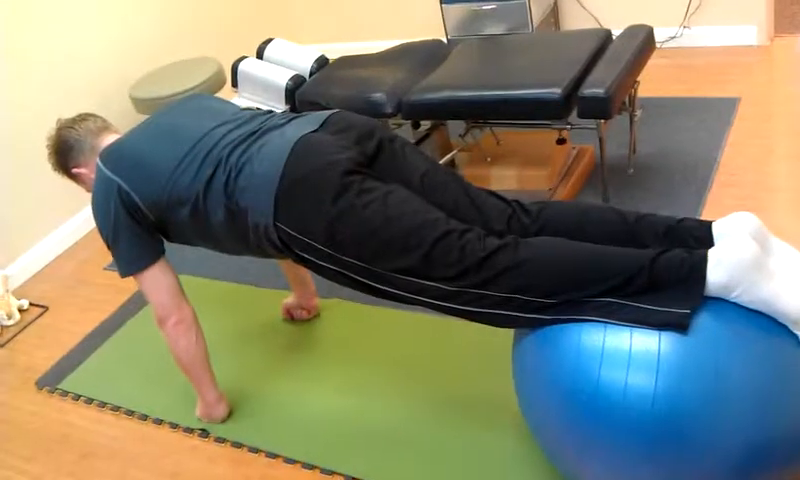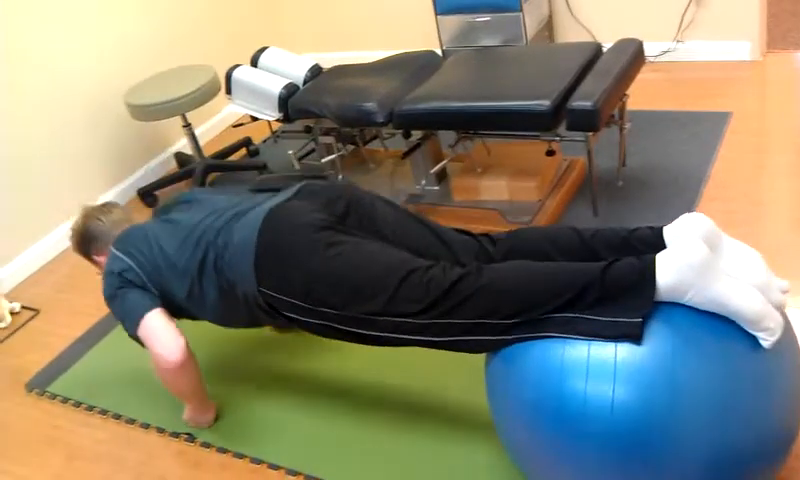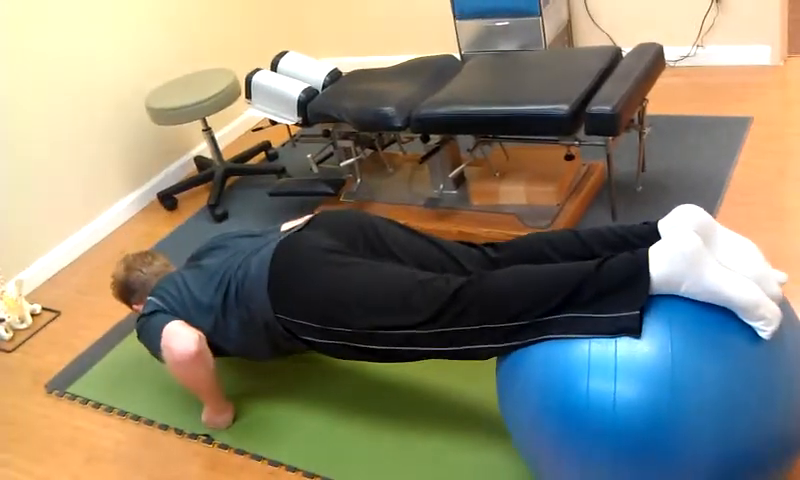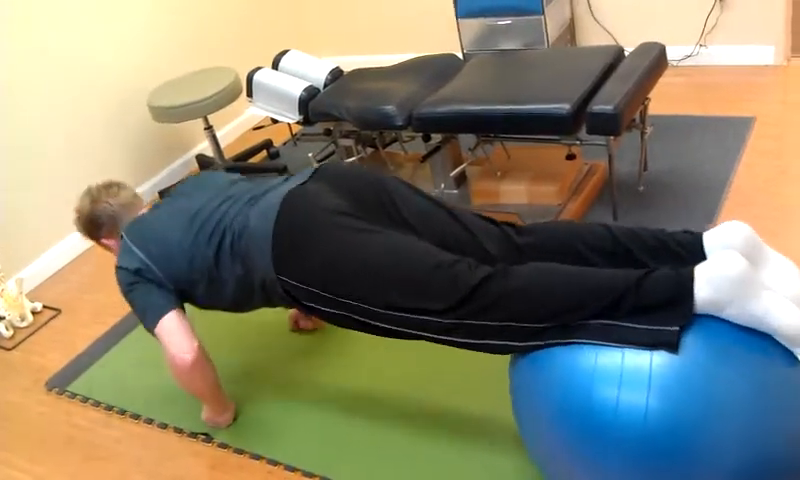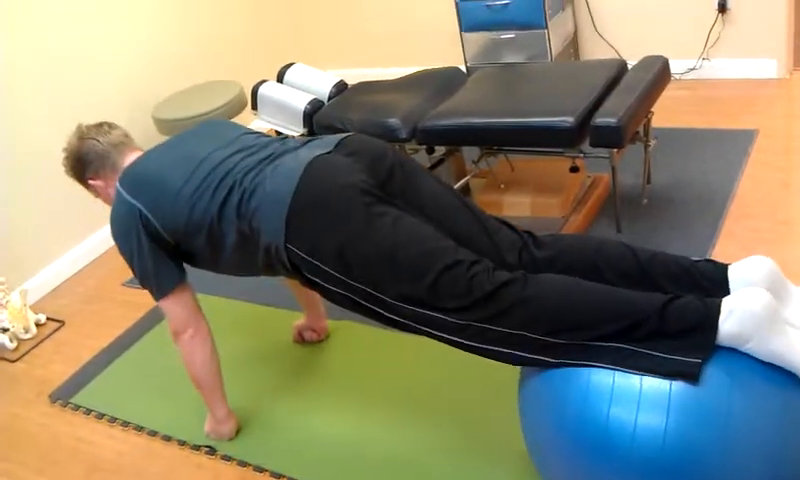
dt=1s
person 1, frame 1
left shoulder: (111, 193)
right shoulder: (181, 107)
left elbow: (173, 313)
left wrist: (211, 401)
right wrist: (302, 292)
left hip: (312, 196)
right hip: (340, 130)
left knee: (486, 274)
right knee: (510, 224)
left ankle: (708, 274)
right ankle: (714, 236)
person 1, frame 2
left shoulder: (121, 276)
right shoulder: (177, 203)
left elbow: (171, 353)
left wrist: (199, 408)
right wrist: (295, 307)
left hip: (290, 262)
right hip: (319, 198)
left knee: (457, 303)
right knee: (483, 258)
left ankle: (662, 278)
right ankle: (669, 239)
person 1, frame 3
left shoulder: (154, 313)
right shoulder: (211, 248)
left elbow: (186, 348)
right elbow: (304, 220)
left wrist: (216, 409)
left hip: (302, 290)
right hip: (337, 230)
left knee: (466, 312)
right knee: (493, 266)
left ankle: (657, 271)
right ankle: (669, 234)
person 1, frame 4
left shoulder: (135, 263)
right shoulder: (191, 183)
left elbow: (185, 354)
left wrist: (218, 409)
right wrist: (310, 301)
left hip: (309, 245)
right hip: (335, 180)
left knee: (479, 301)
right knee: (512, 251)
left ankle: (698, 290)
right ankle: (709, 247)
person 1, frame 5
left shoulder: (129, 211)
right shoulder: (198, 130)
left elbow: (186, 324)
left wrist: (221, 417)
right wrist: (313, 314)
left hip: (324, 217)
right hip: (356, 155)
left knee: (490, 306)
right knee: (527, 259)
left ankle: (723, 319)
right ankle: (730, 277)
